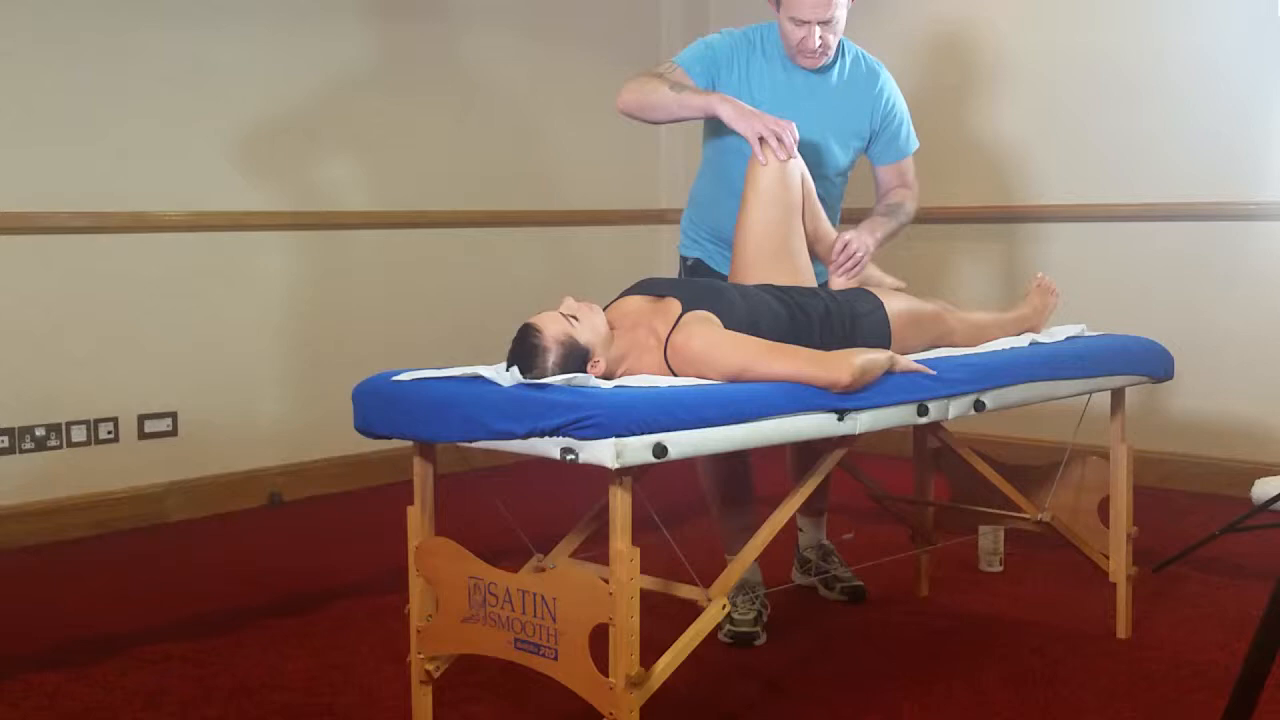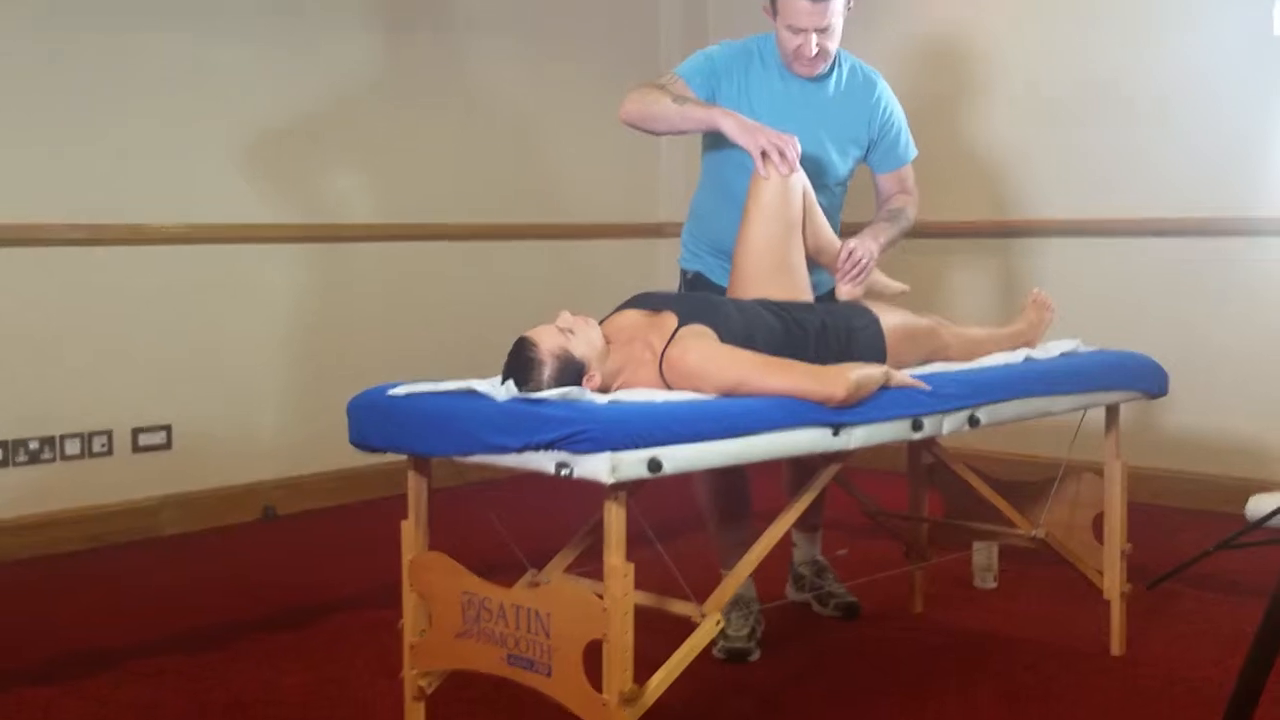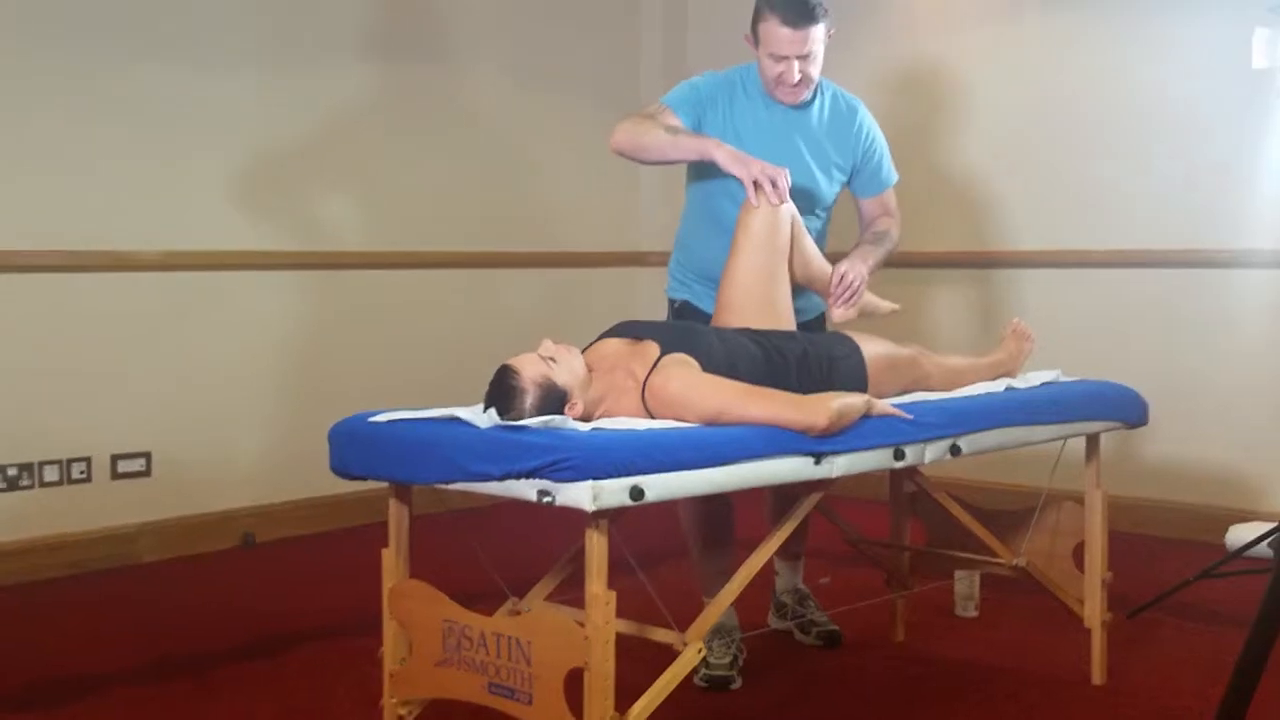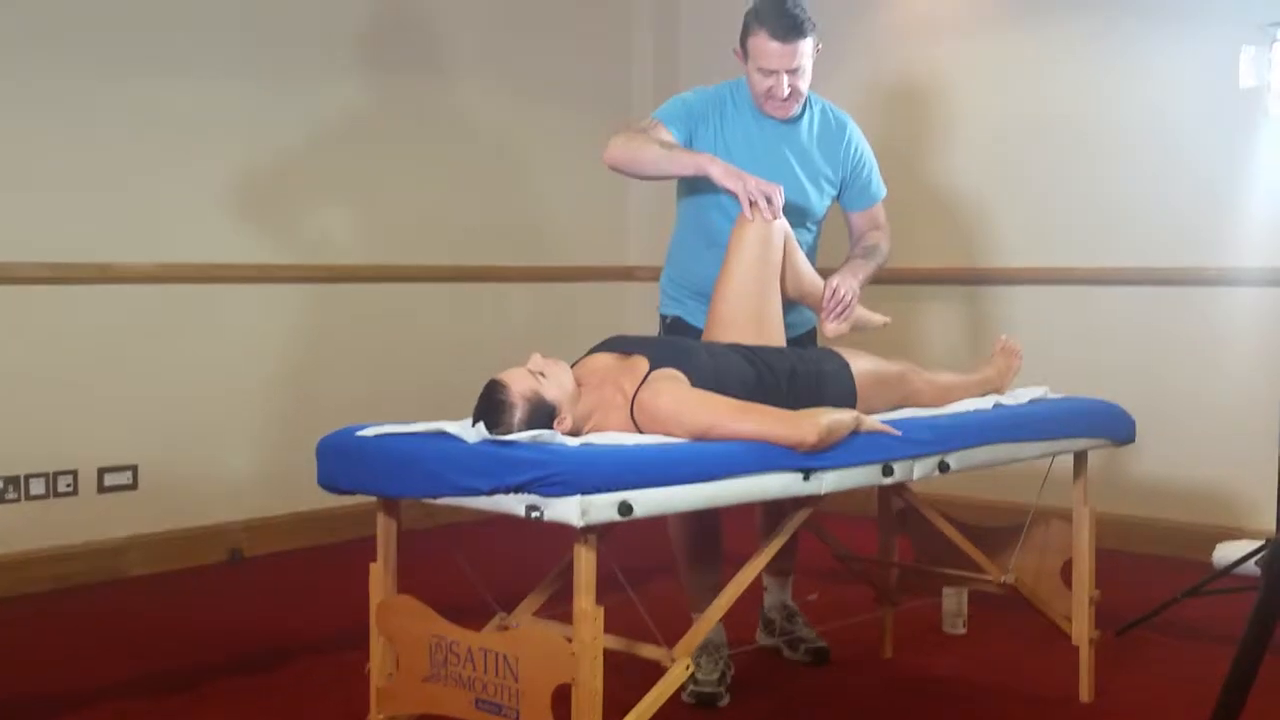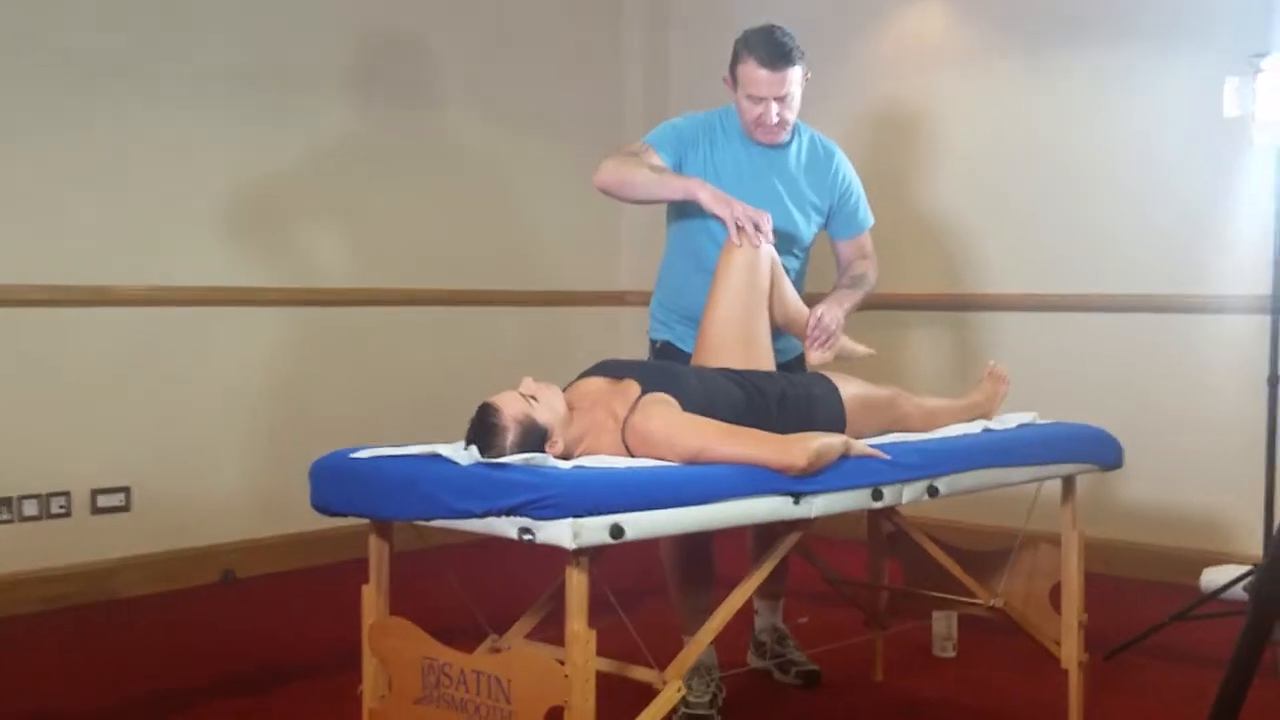
dt=0.2s
person 1, frame 1
left shoulder: (873, 85)
right shoulder: (730, 52)
left elbow: (901, 189)
right elbow: (632, 97)
left wrist: (870, 232)
right wrist: (726, 106)
left hip: (811, 276)
right hip: (716, 268)
left ankle: (813, 546)
right ankle: (741, 572)
person 1, frame 2
left shoulder: (870, 94)
right shoulder: (729, 64)
left elbow: (901, 195)
right elbow: (636, 107)
left wrist: (872, 239)
right wrist: (727, 118)
left hip: (811, 289)
right hip: (717, 282)
left ankle: (808, 562)
right ankle: (737, 587)
person 1, frame 3
left shoulder: (851, 120)
right shoulder: (712, 94)
left elbow: (884, 218)
right elbow: (626, 137)
left wrist: (861, 259)
right wrist: (720, 150)
left hip: (798, 315)
right hip: (704, 309)
left ankle: (789, 588)
person 1, frame 4
left shoulder: (840, 134)
right shoulder: (703, 109)
left elbow: (873, 232)
right elbow: (619, 152)
left wrist: (851, 274)
right wrist: (715, 166)
left hip: (789, 331)
right hip: (695, 325)
left ankle: (778, 605)
person 1, frame 5
left shoulder: (828, 163)
right shoulder: (692, 135)
left elbow: (862, 261)
right elbow: (609, 175)
left wrist: (837, 304)
right wrist: (703, 191)
left hip: (777, 357)
right hip: (685, 350)
left ankle: (769, 628)
person 2, frame 1
left shoulder: (615, 322)
right shoulder: (689, 346)
right elbow: (842, 370)
right wrist: (890, 359)
left hip: (761, 298)
right hip: (843, 321)
left knee: (780, 155)
right knee: (944, 317)
left ankle: (830, 250)
right ankle: (1024, 318)
person 2, frame 2
left shoulder: (612, 336)
right shoulder: (685, 361)
right elbow: (836, 385)
right wrist: (885, 373)
left hip: (765, 312)
right hip: (839, 336)
left knee: (781, 169)
right knee: (939, 332)
left ankle: (840, 262)
right ankle: (1018, 333)
person 2, frame 3
left shoulder: (593, 363)
right shoulder: (668, 388)
right elbow: (818, 414)
right wrist: (865, 403)
left hip: (741, 341)
right hip: (825, 365)
left knee: (769, 200)
right knee: (921, 362)
left ankle: (832, 285)
right ankle: (997, 363)
person 2, frame 4
left shoulder: (583, 378)
right shoulder: (656, 404)
right elbow: (807, 429)
right wrist: (855, 419)
left hip: (734, 355)
right hip: (811, 381)
left knee: (765, 217)
right knee: (910, 379)
left ankle: (826, 302)
right ankle: (987, 379)
person 2, frame 5
left shoulder: (573, 404)
right shoulder: (648, 427)
right elbow: (797, 453)
right wrist: (845, 443)
left hip: (722, 381)
right hip: (798, 405)
left knee: (750, 242)
right knee: (899, 403)
left ankle: (811, 332)
right ankle: (975, 405)
